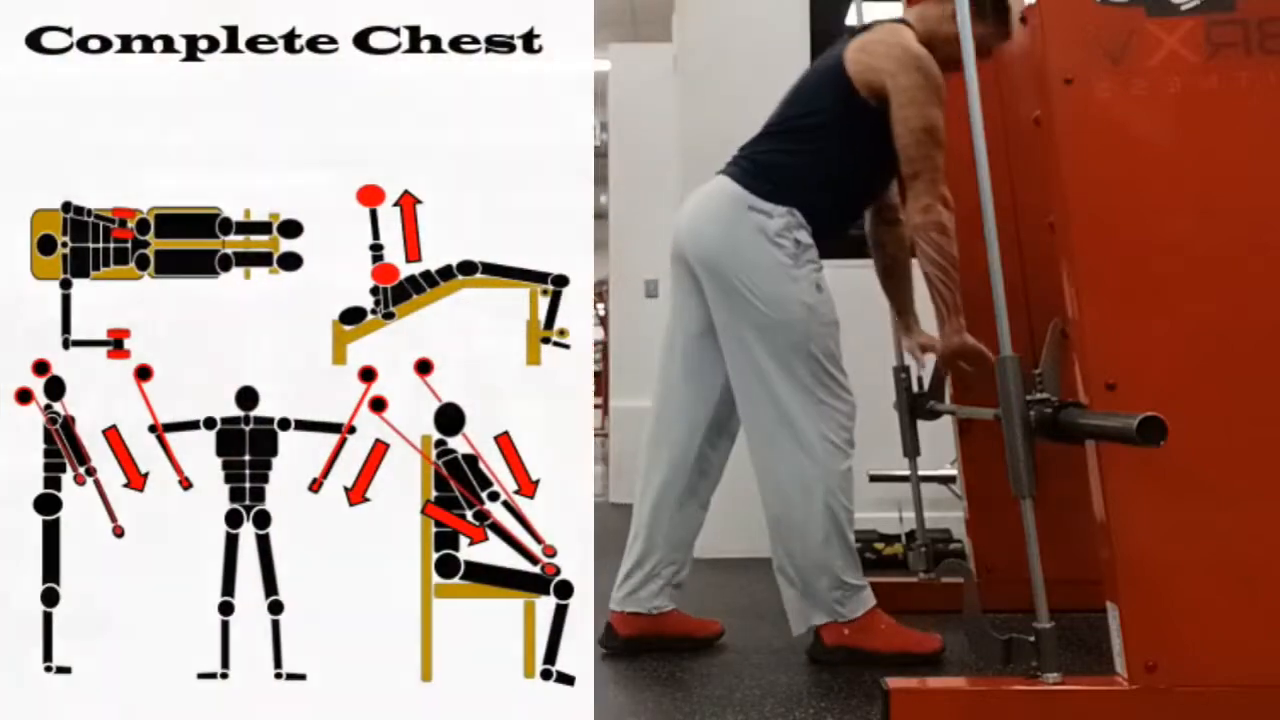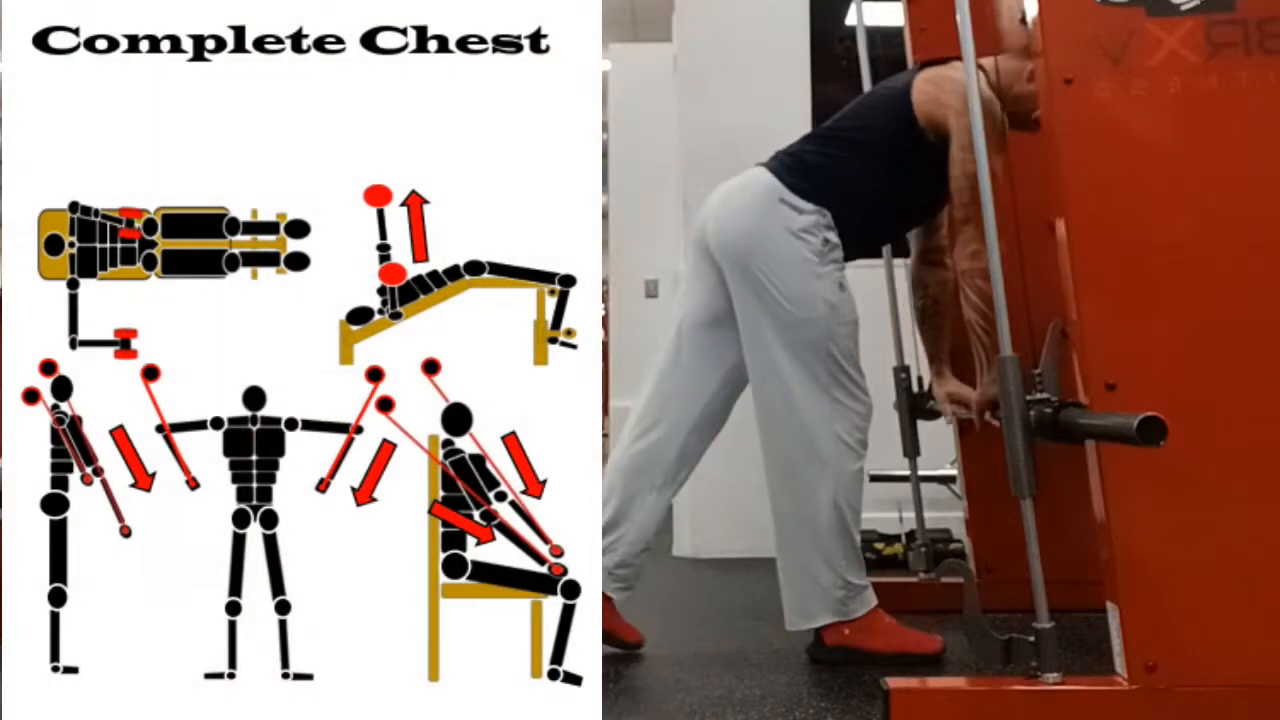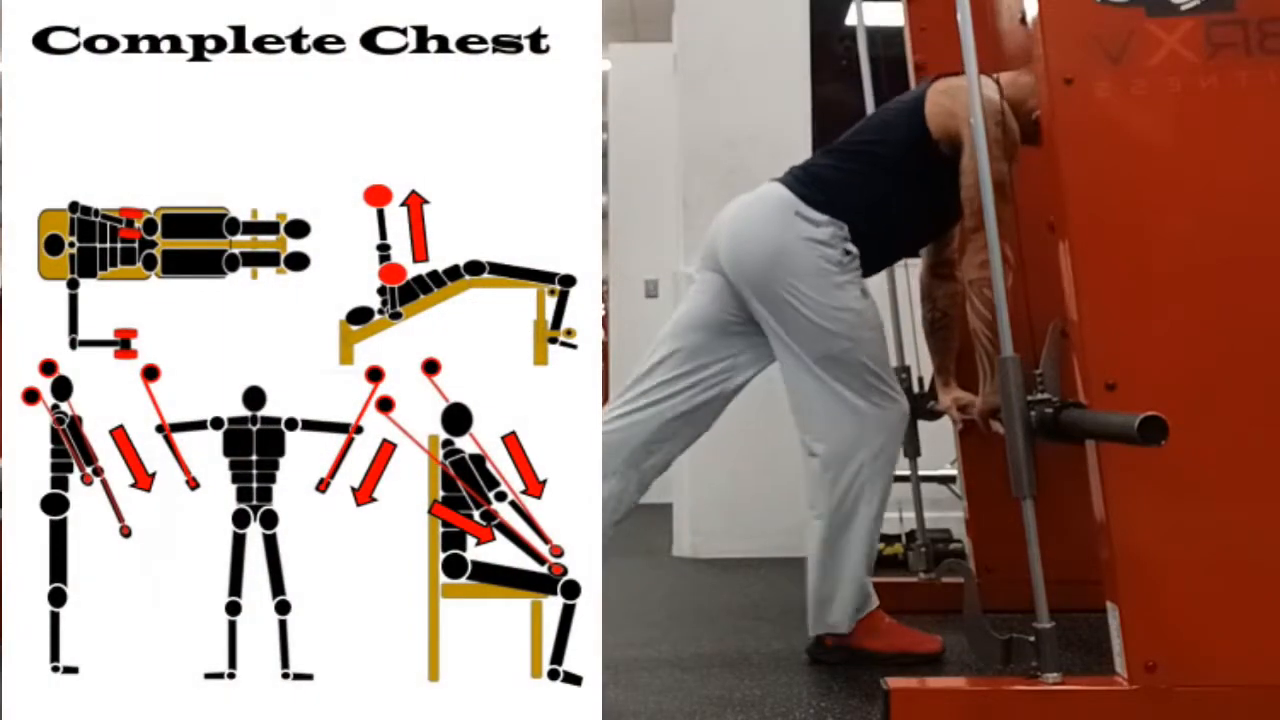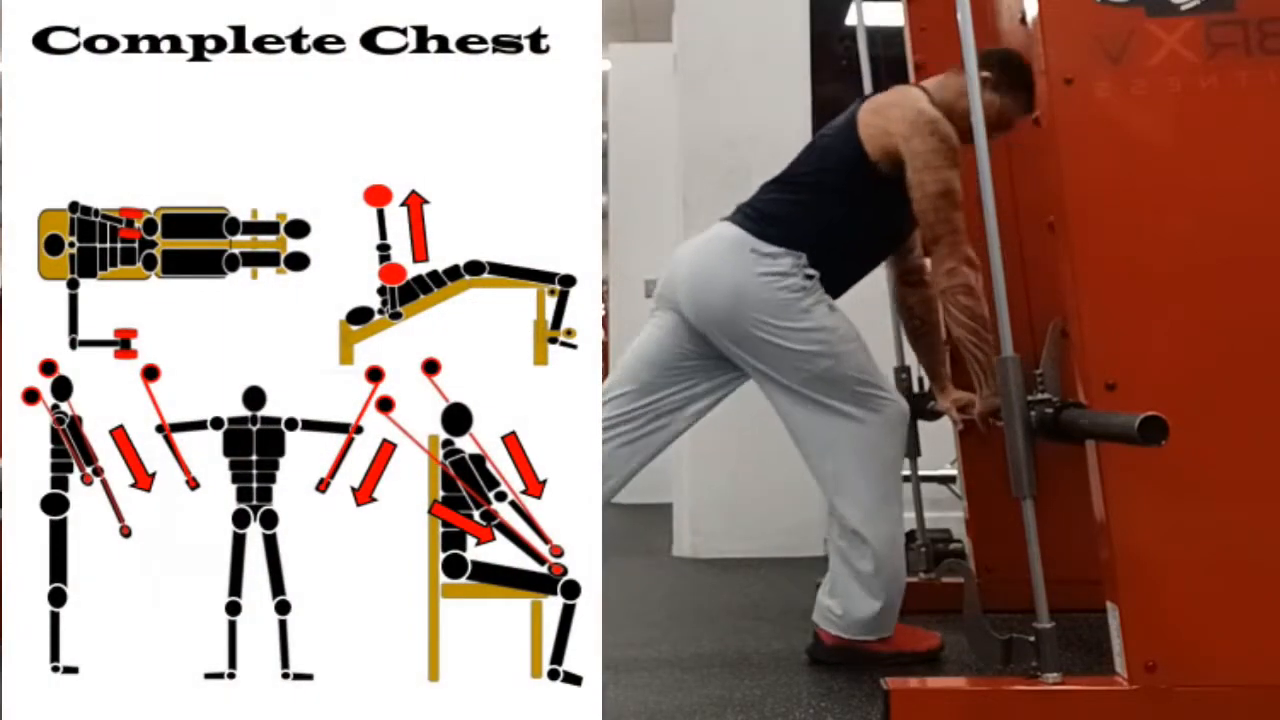
dt=0.4s
person 1, frame 1
left shoulder: (874, 56)
right shoulder: (908, 58)
left elbow: (888, 212)
right elbow: (928, 204)
left wrist: (908, 326)
right wrist: (951, 325)
left hip: (713, 220)
right hip: (758, 230)
left knee: (692, 425)
right knee: (812, 424)
left ankle: (639, 606)
right ankle: (841, 617)
person 1, frame 2
left shoulder: (938, 98)
right shoulder: (973, 101)
left elbow: (933, 257)
right elbow: (972, 252)
left wrist: (940, 373)
right wrist: (991, 377)
left hip: (738, 212)
right hip: (782, 224)
left knee: (678, 411)
right knee: (827, 421)
left ankle: (595, 579)
right ankle: (843, 618)
person 1, frame 3
left shoulder: (954, 112)
right shoulder: (987, 112)
left elbow: (944, 268)
right elbow: (983, 260)
left wrist: (945, 382)
right wrist: (997, 384)
left hip: (753, 226)
right hip: (798, 239)
left knee: (651, 415)
right knee: (867, 420)
right ankle: (845, 620)
person 1, frame 4
left shoulder: (896, 124)
right shoulder: (922, 122)
left elbow: (913, 276)
right elbow: (954, 267)
left wrist: (941, 385)
right wrist: (992, 387)
left hip: (711, 264)
right hip: (759, 273)
left knee: (613, 432)
right knee: (870, 421)
right ankle: (856, 625)
